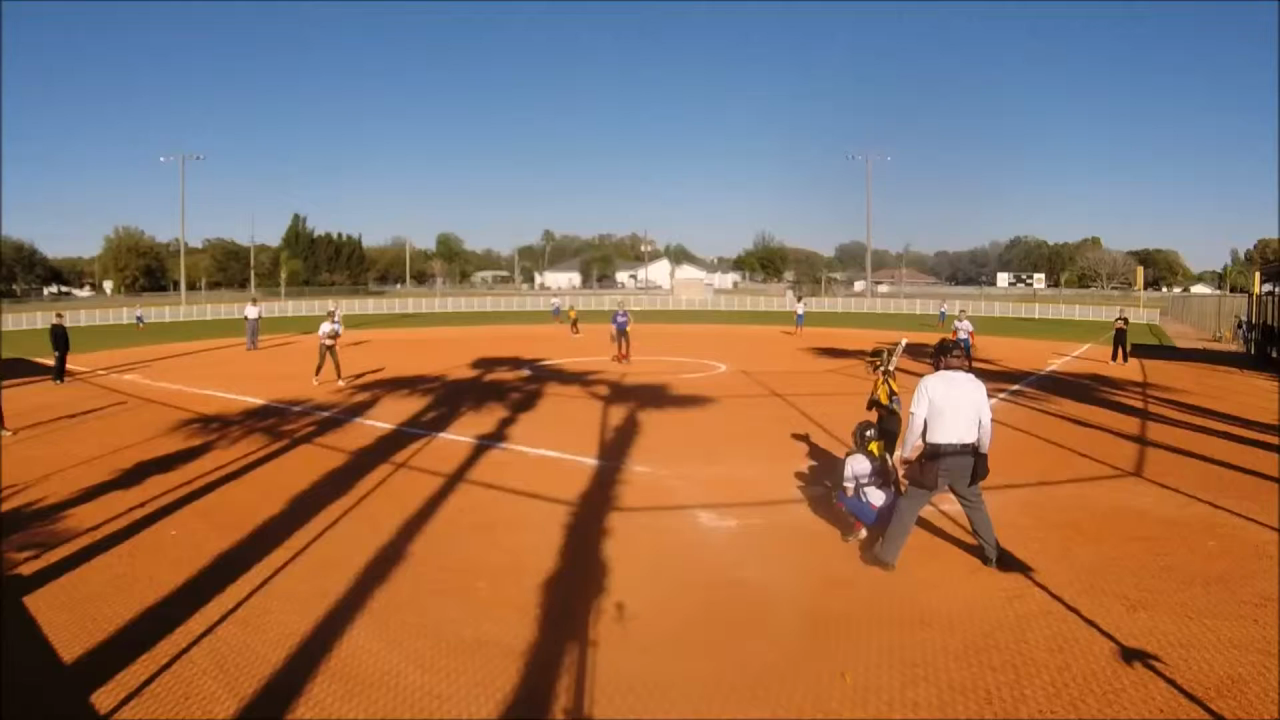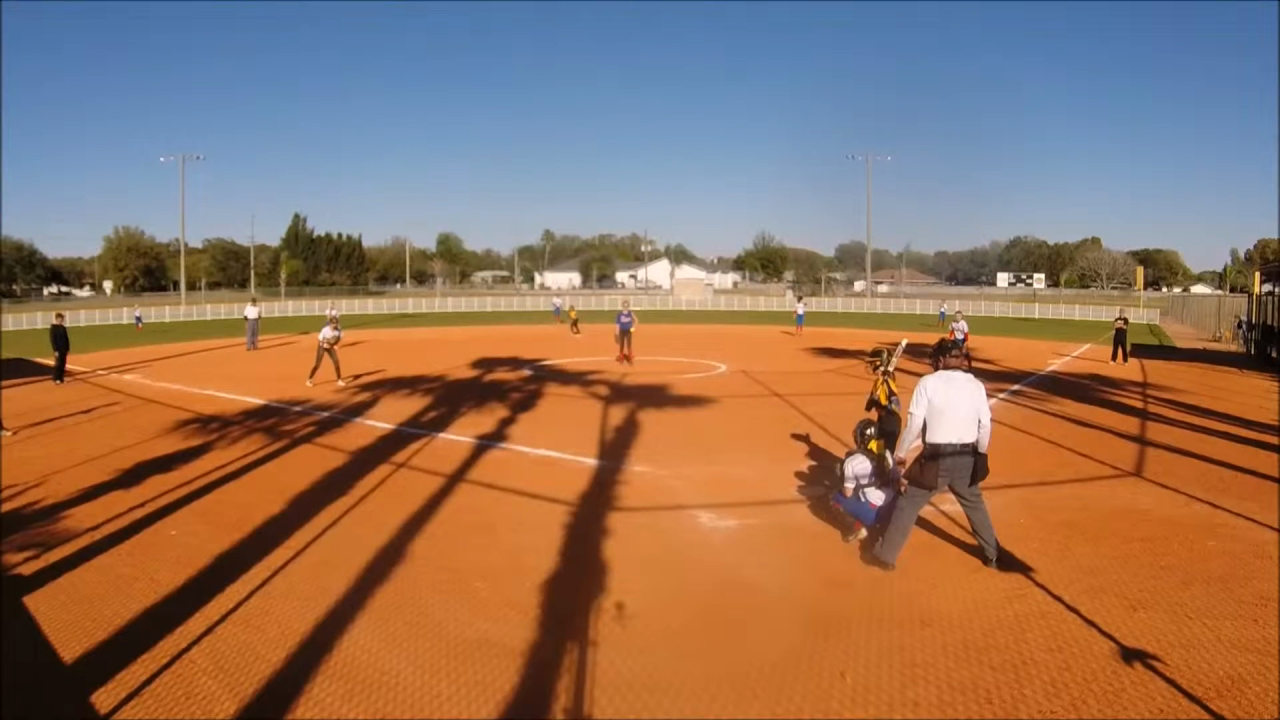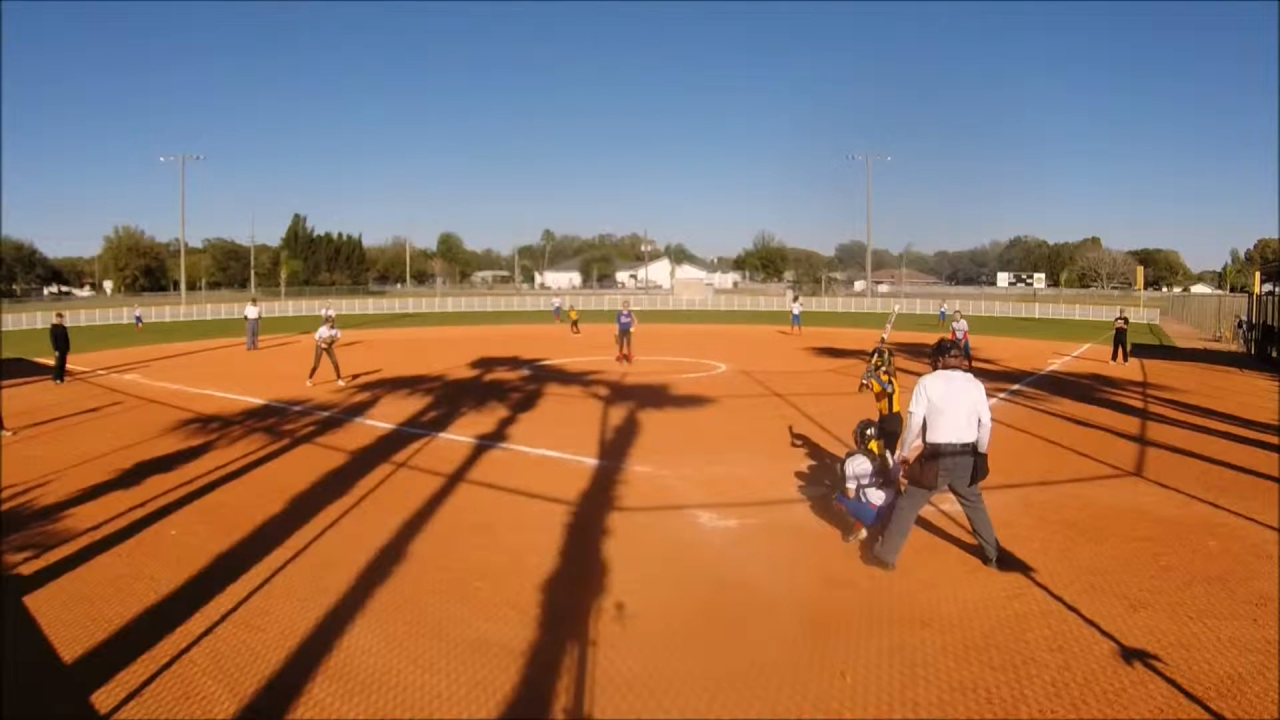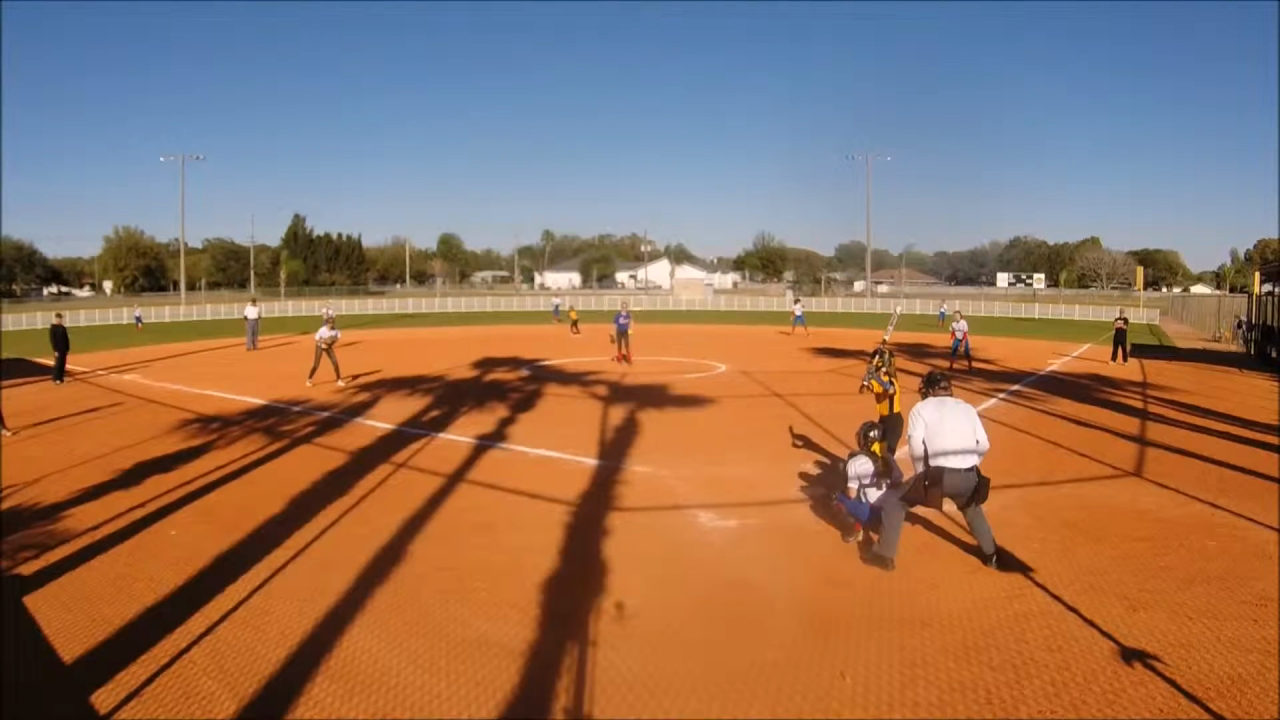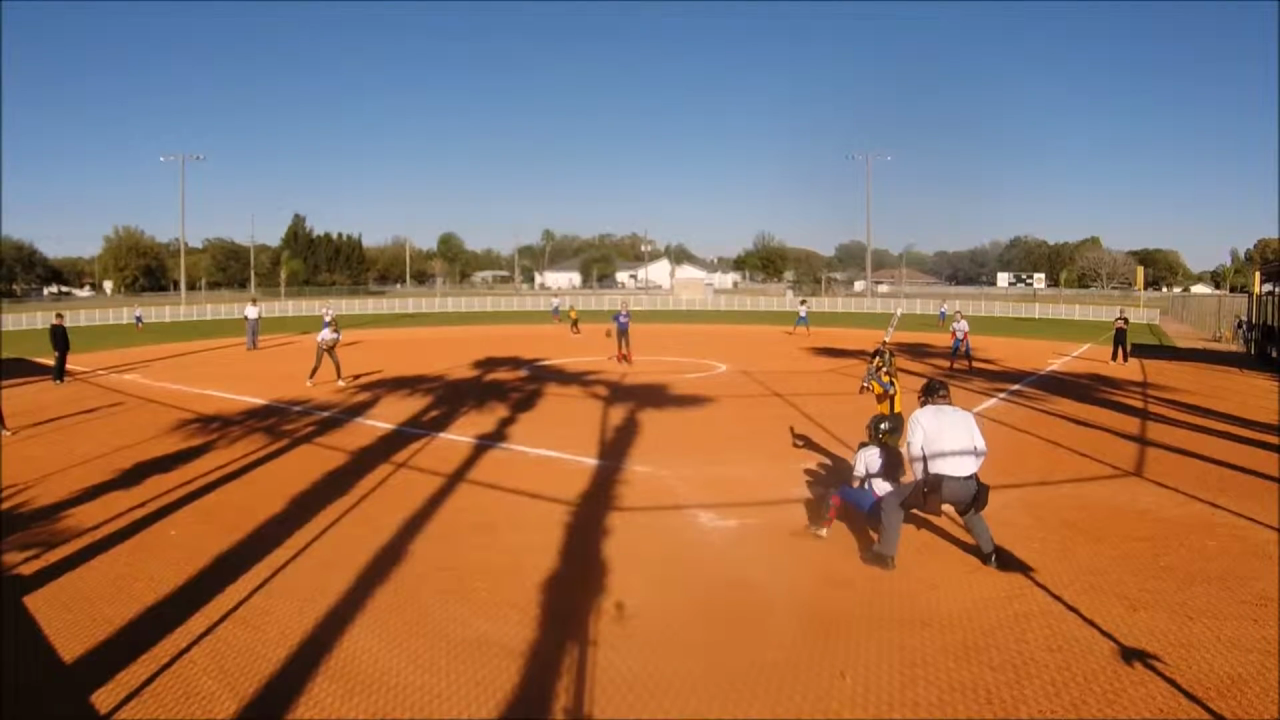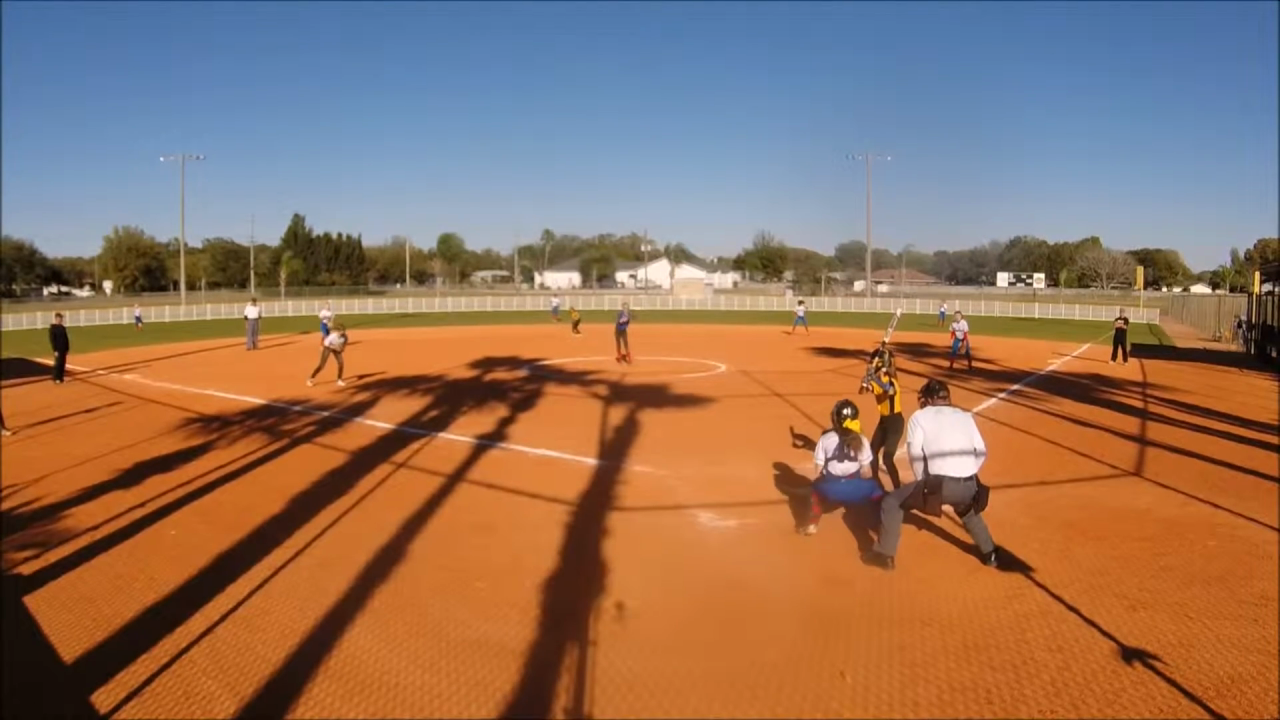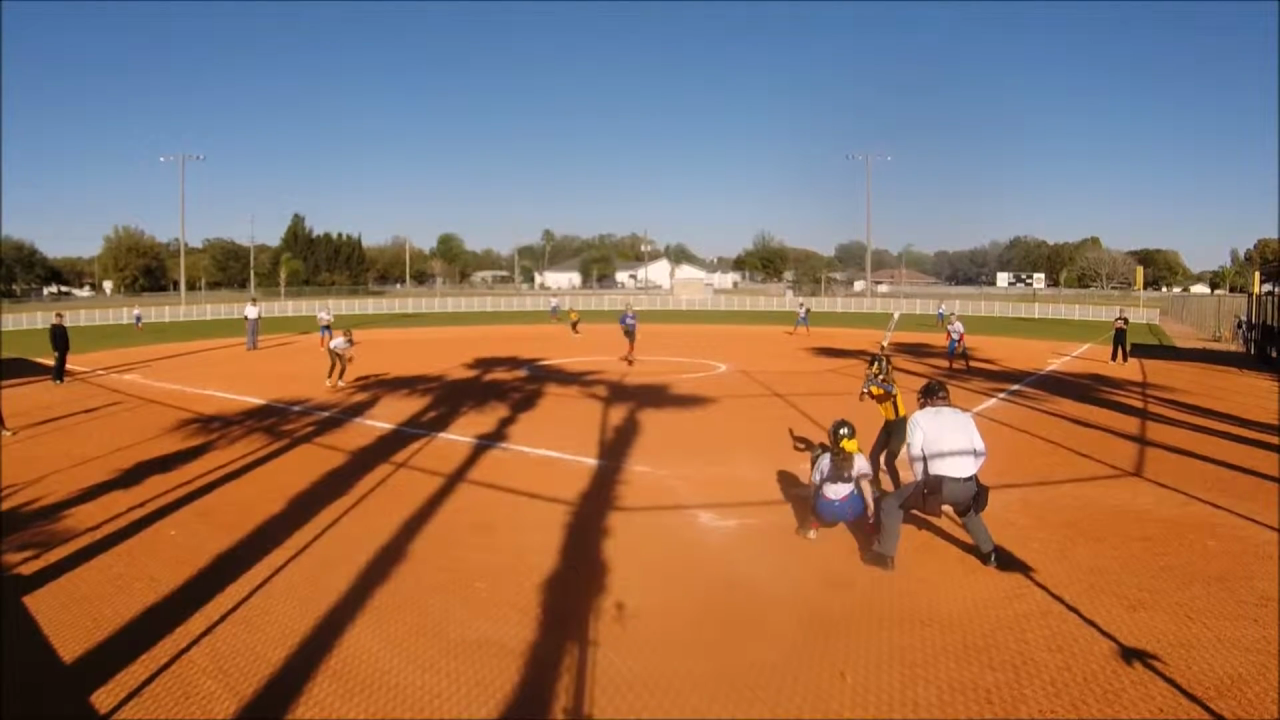
dt=0.5s
person 1, frame 1
left shoulder: (929, 382)
right shoulder: (977, 385)
left elbow: (916, 422)
right elbow: (986, 425)
left wrist: (905, 453)
right wrist: (981, 455)
left hip: (936, 456)
right hip: (966, 456)
left knee: (908, 505)
right knee: (975, 505)
left ankle: (885, 556)
right ankle: (993, 554)
person 1, frame 2
left shoulder: (928, 382)
right shoulder: (976, 385)
left elbow: (914, 422)
right elbow: (985, 425)
left wrist: (900, 452)
right wrist: (979, 456)
left hip: (936, 456)
right hip: (966, 456)
left knee: (907, 504)
right knee: (975, 504)
left ankle: (884, 555)
right ankle: (993, 554)
person 1, frame 3
left shoulder: (928, 381)
right shoulder: (976, 385)
left elbow: (914, 421)
right elbow: (986, 424)
left wrist: (903, 451)
right wrist: (979, 455)
left hip: (936, 455)
right hip: (966, 456)
left knee: (907, 505)
right knee: (975, 504)
left ankle: (885, 556)
right ankle: (993, 555)
person 1, frame 4
left shoulder: (922, 408)
right shoulder: (968, 408)
left elbow: (916, 445)
right elbow: (984, 445)
left wrist: (922, 476)
left hip: (940, 476)
right hip: (969, 478)
left knee: (892, 501)
right knee: (971, 506)
left ankle: (884, 555)
right ankle: (991, 555)
person 1, frame 5
left shoulder: (920, 415)
right shoulder: (966, 416)
left elbow: (914, 451)
right elbow: (981, 450)
left wrist: (921, 481)
left hip: (939, 483)
right hip: (968, 485)
left knee: (891, 501)
right knee: (969, 509)
left ankle: (884, 555)
right ankle: (990, 554)
person 1, frame 6
left shoulder: (920, 416)
right shoulder: (965, 416)
left elbow: (915, 452)
right elbow: (981, 452)
left wrist: (922, 481)
left hip: (939, 484)
right hip: (969, 486)
left knee: (891, 502)
right knee: (968, 510)
left ankle: (884, 555)
right ankle: (989, 554)
person 1, frame 7
left shoulder: (919, 417)
right shoulder: (965, 417)
left elbow: (914, 453)
right elbow: (981, 452)
left wrist: (923, 481)
left hip: (939, 484)
right hip: (968, 486)
left knee: (890, 503)
right knee: (967, 510)
left ankle: (884, 555)
right ankle: (989, 554)
